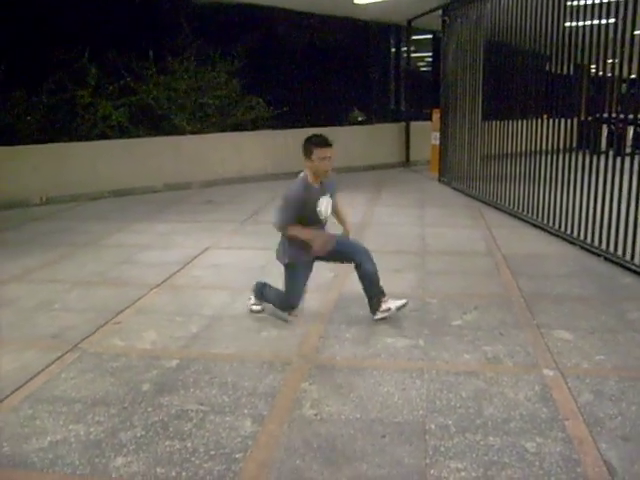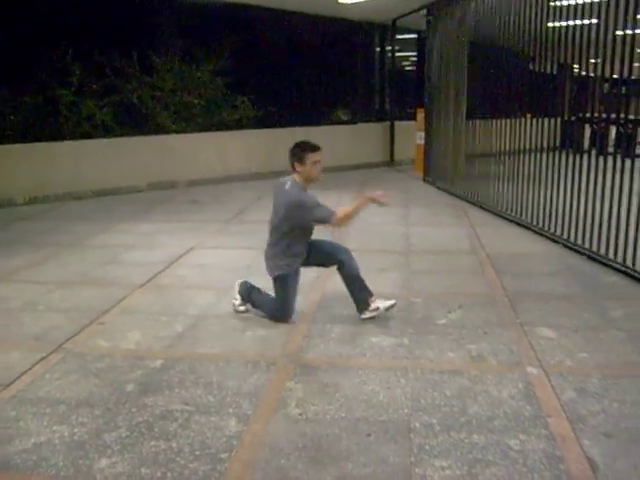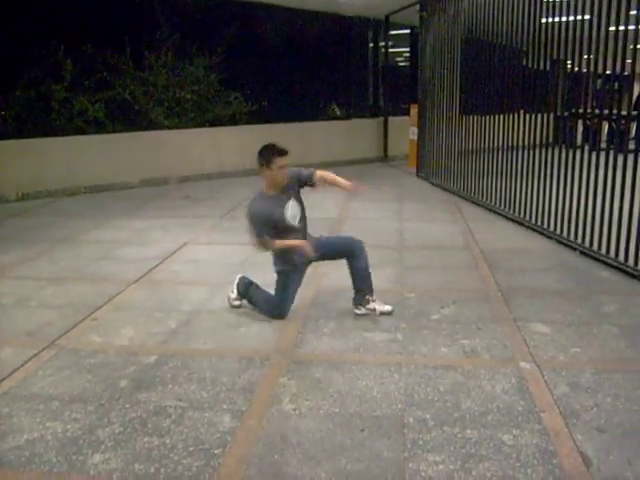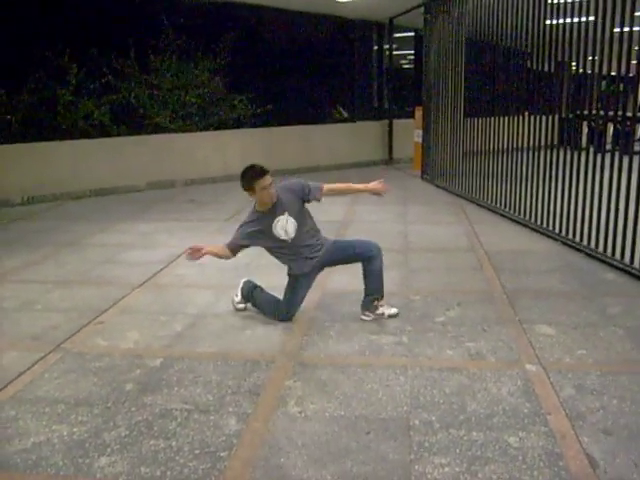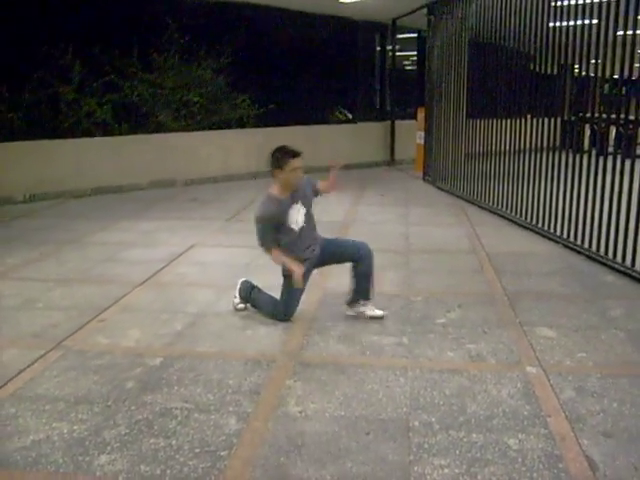
dt=0.2s
person 1, frame 1
left shoulder: (327, 178)
right shoulder: (297, 191)
right elbow: (282, 226)
left wrist: (345, 226)
right wrist: (312, 236)
left hip: (322, 239)
right hip: (297, 250)
left knee: (361, 254)
right knee: (289, 305)
left ankle: (380, 305)
right ankle: (260, 291)
person 1, frame 2
left shoulder: (285, 183)
right shoulder: (299, 198)
right elbow: (337, 221)
left wrist: (319, 217)
right wrist: (367, 199)
left hip: (299, 247)
right hip: (284, 259)
left knee: (342, 254)
right knee: (282, 315)
left ankle: (367, 304)
right ankle: (245, 290)
person 1, frame 3
left shoulder: (291, 177)
right shoulder: (258, 209)
left elbow: (319, 176)
right elbow: (263, 244)
left wrist: (343, 183)
right wrist: (296, 243)
left hip: (308, 243)
right hip: (290, 258)
left knee: (355, 247)
right knee: (279, 312)
left ankle: (364, 301)
right ankle: (244, 287)
person 1, frame 4
left shoulder: (289, 189)
right shoulder: (251, 225)
left elbow: (326, 190)
right elbow: (228, 251)
left wrist: (365, 188)
right wrist: (206, 250)
left hip: (323, 248)
right hip: (303, 264)
left knee: (372, 250)
right knee: (283, 315)
left ankle: (372, 306)
right ankle: (248, 290)
person 1, frame 5
left shoulder: (302, 183)
right shoulder: (266, 212)
left elbow: (317, 188)
right elbow: (270, 248)
left wrist: (328, 185)
right wrist: (293, 266)
left hip: (316, 245)
right hip: (297, 260)
left knee: (363, 251)
right knee: (282, 314)
left ankle: (357, 304)
right ankle: (246, 290)
